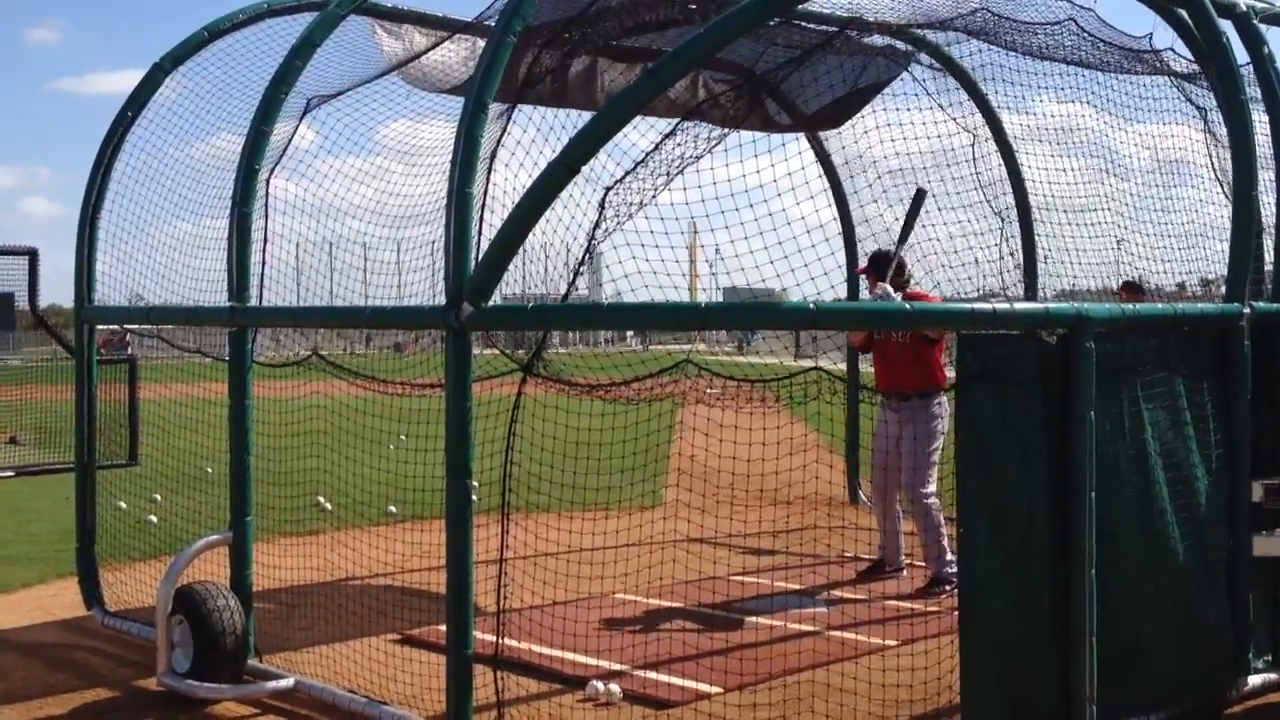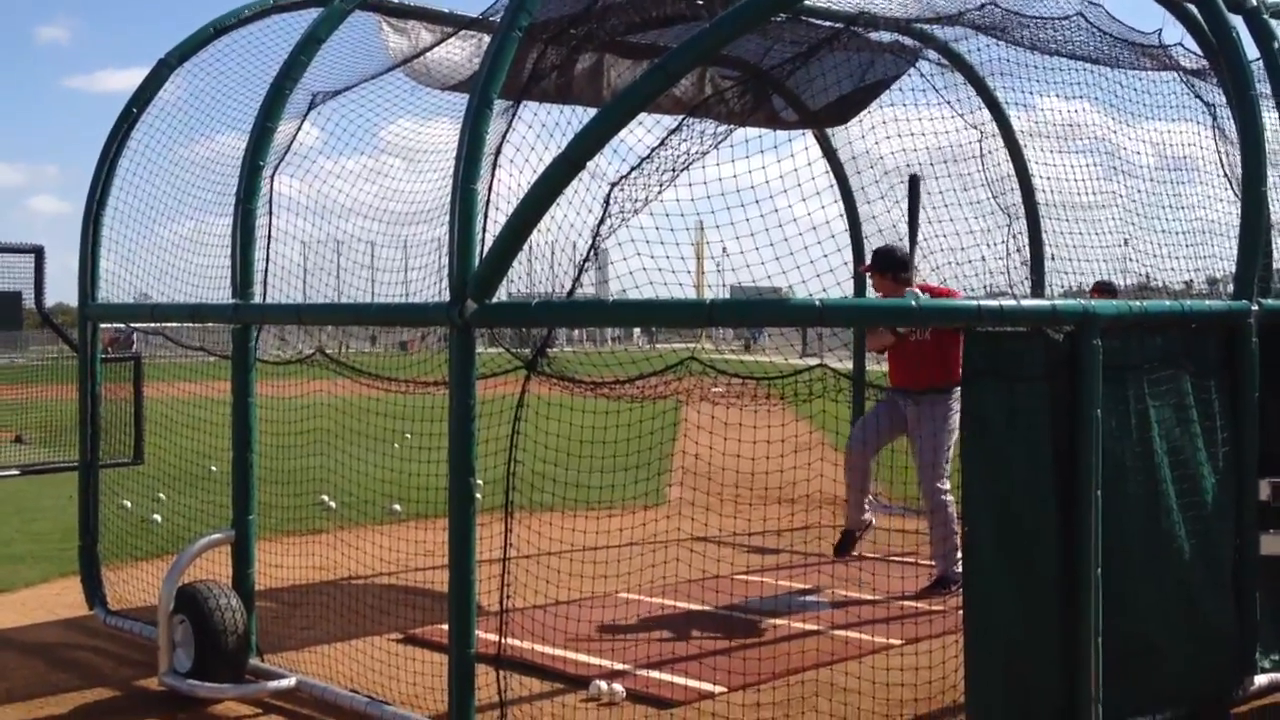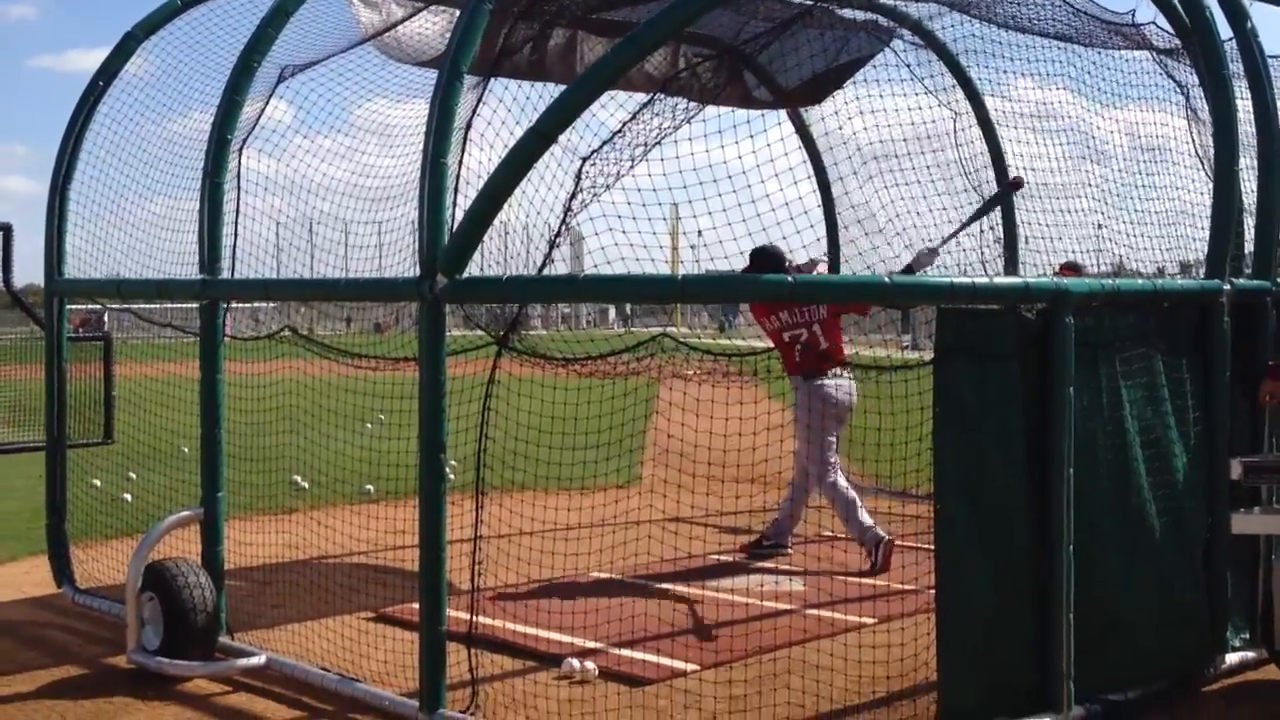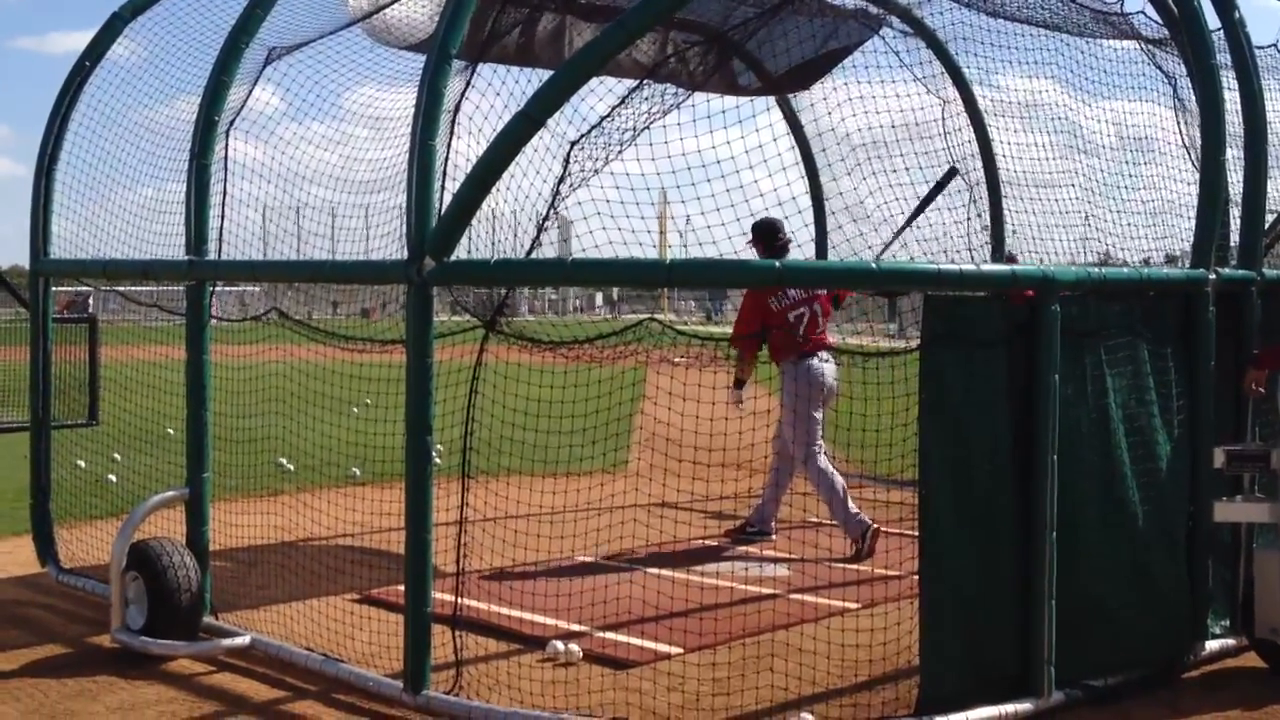
dt=1s
person 1, frame 1
left shoulder: (925, 302)
left elbow: (938, 329)
right elbow: (855, 340)
left wrist: (897, 304)
left hip: (925, 407)
right hip: (889, 406)
left knee: (919, 489)
right knee: (882, 486)
left ankle: (946, 571)
right ankle: (891, 558)
person 1, frame 2
left shoulder: (941, 296)
right elbow: (874, 343)
right wrist: (902, 324)
left hip: (938, 401)
right hip: (898, 396)
left knee: (934, 487)
right knee: (857, 446)
left ankle: (952, 572)
right ankle: (857, 521)
person 1, frame 3
left shoulder: (761, 308)
left wrist: (803, 269)
right wrist: (913, 268)
left hip: (813, 390)
right hip: (842, 384)
left knee: (825, 472)
right knee: (807, 467)
left ankle: (875, 540)
right ankle: (777, 536)
person 1, frame 4
left shoulder: (759, 293)
left elbow: (747, 350)
right elbow: (842, 295)
left wrist: (738, 385)
left hip: (798, 373)
right hip: (824, 366)
left knee: (809, 456)
right knee: (784, 449)
left ankle: (858, 527)
right ankle: (762, 522)
